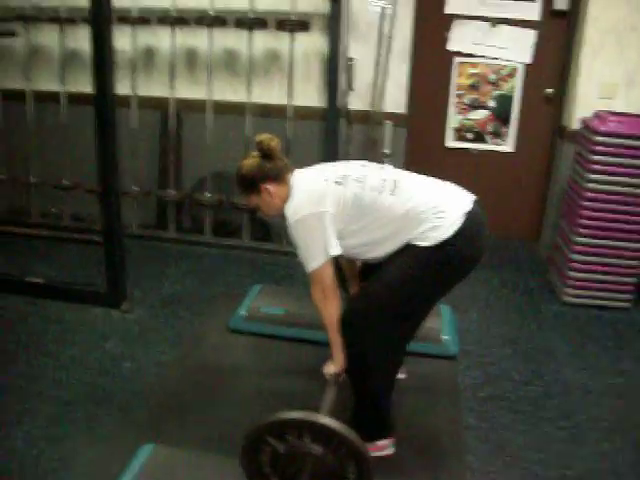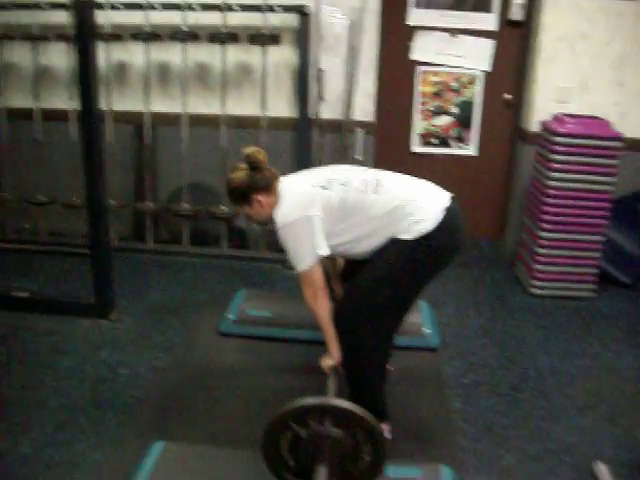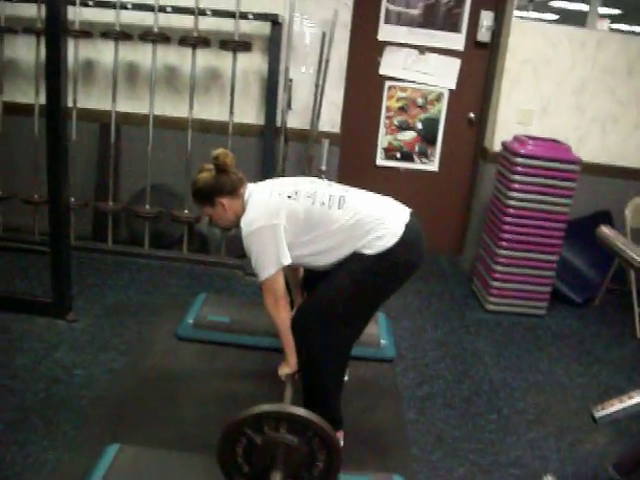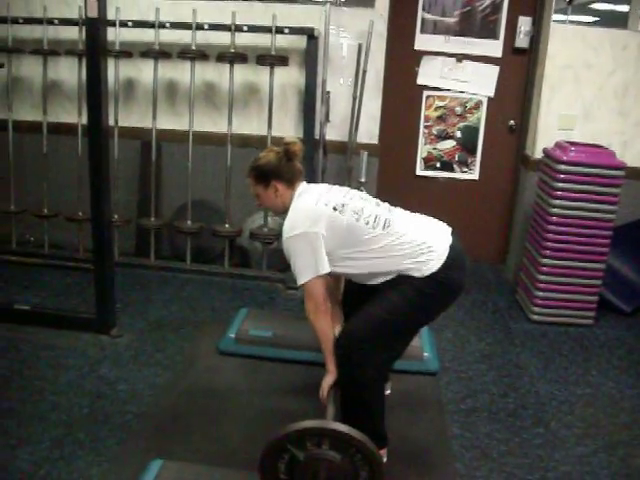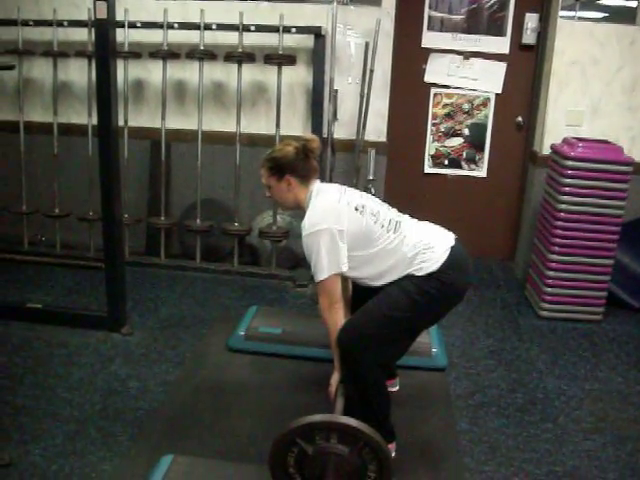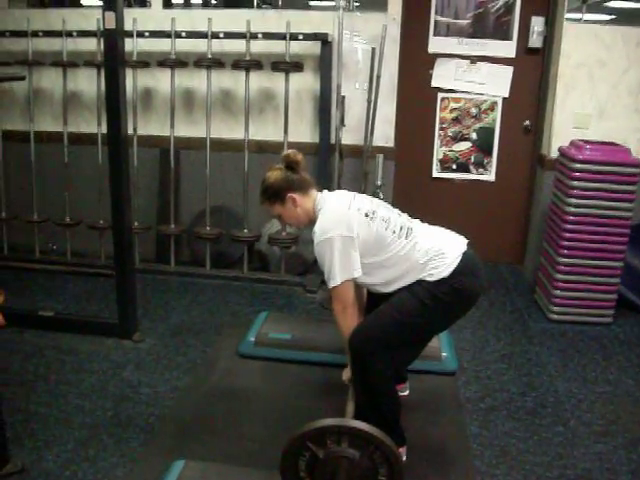
dt=0.7s
person 1, frame 1
left shoulder: (303, 209)
right shoulder: (315, 180)
left elbow: (324, 291)
right elbow: (347, 243)
left wrist: (338, 356)
right wrist: (357, 292)
left hip: (448, 239)
right hip: (459, 213)
left knee: (361, 321)
right knee: (375, 286)
left ankle: (373, 434)
right ankle: (384, 362)
person 1, frame 2
left shoulder: (291, 214)
right shoulder: (300, 187)
left elbow: (314, 290)
right elbow: (329, 242)
left wrist: (334, 350)
right wrist: (340, 291)
left hip: (428, 231)
right hip: (433, 208)
left knee: (354, 315)
right knee: (355, 280)
left ankle: (370, 419)
right ankle: (372, 357)
person 1, frame 3
left shoulder: (257, 222)
right shoulder: (266, 194)
left elbow: (275, 299)
right elbow: (291, 256)
left wrist: (291, 359)
right wrist: (299, 302)
left hip: (390, 249)
right hip: (394, 225)
left knee: (312, 325)
right knee: (316, 289)
left ankle: (325, 427)
right ankle: (330, 365)
person 1, frame 4
left shoulder: (298, 226)
right shoulder: (317, 196)
left elbow: (316, 304)
right elbow: (335, 270)
left wrist: (332, 367)
right wrist: (337, 321)
left hip: (435, 271)
right hip: (436, 243)
left knee: (355, 346)
right knee: (355, 296)
left ankle: (368, 444)
right ankle: (373, 377)
person 1, frame 5
left shoulder: (318, 222)
right shoulder: (329, 195)
left elbow: (330, 302)
right elbow: (344, 278)
left wrist: (341, 365)
right wrist: (349, 319)
left hip: (439, 274)
right hip: (440, 252)
left knee: (355, 341)
right knee: (362, 299)
left ankle: (376, 438)
right ankle: (383, 373)
person 1, frame 6
left shoulder: (329, 229)
right shoulder: (338, 202)
left elbow: (344, 307)
right elbow: (358, 284)
left wrist: (355, 362)
right wrist: (362, 324)
left hip: (451, 280)
right hip: (452, 257)
left knee: (367, 345)
right knee: (374, 307)
left ankle: (387, 442)
right ankle: (394, 377)
